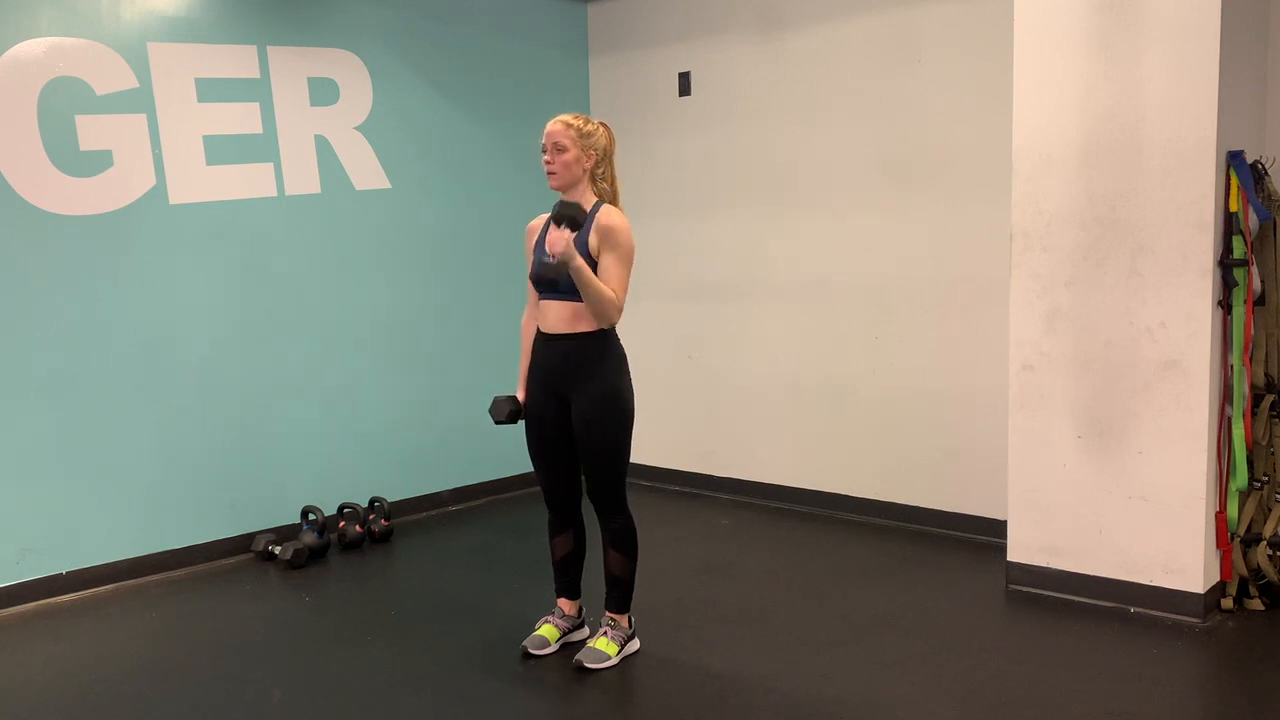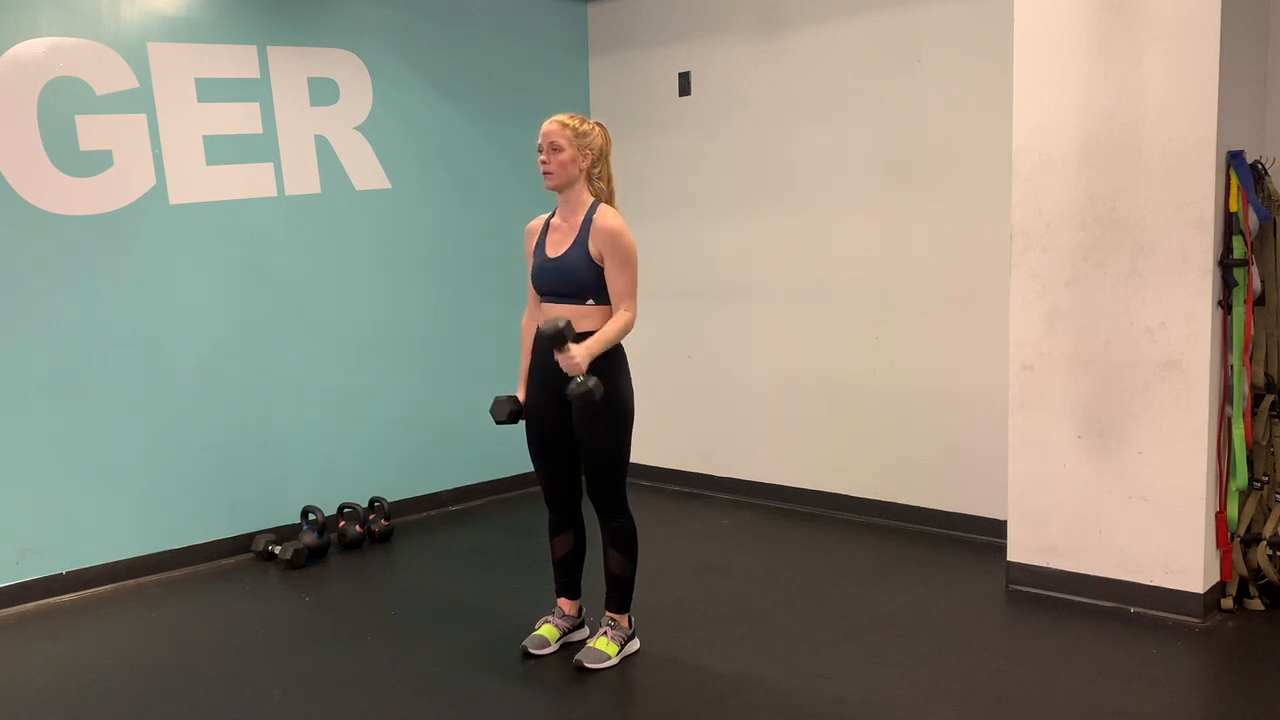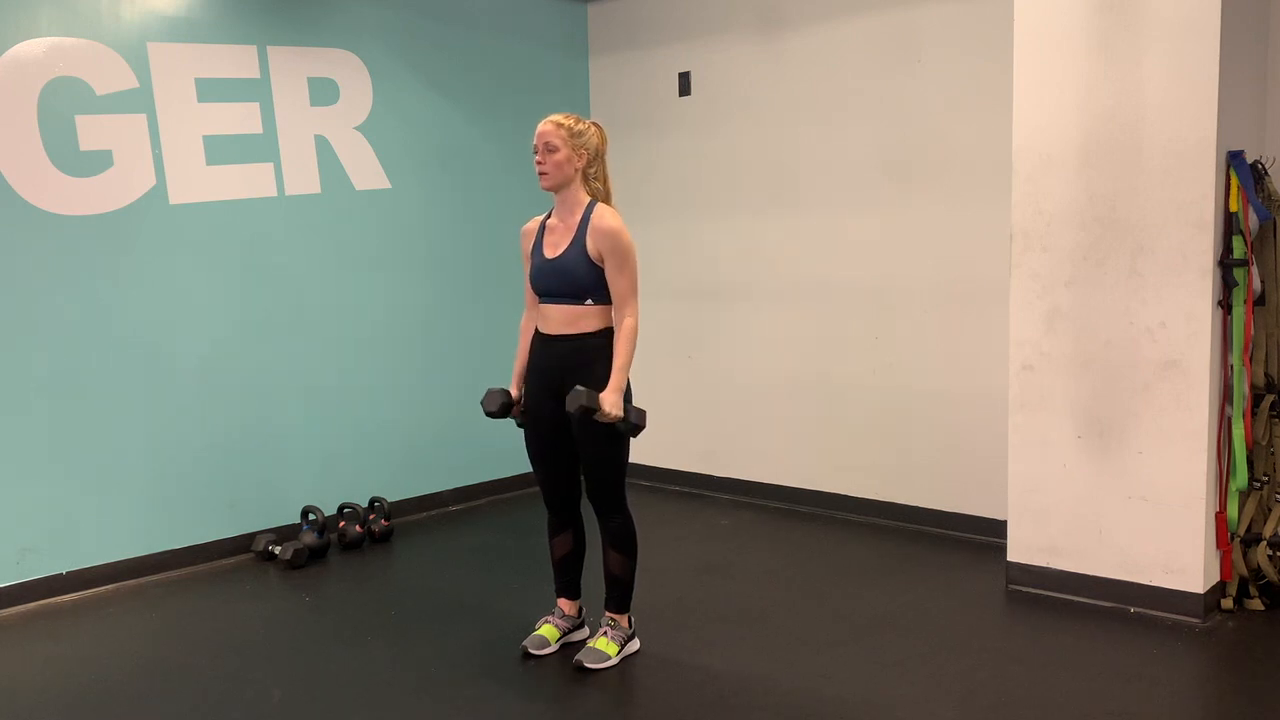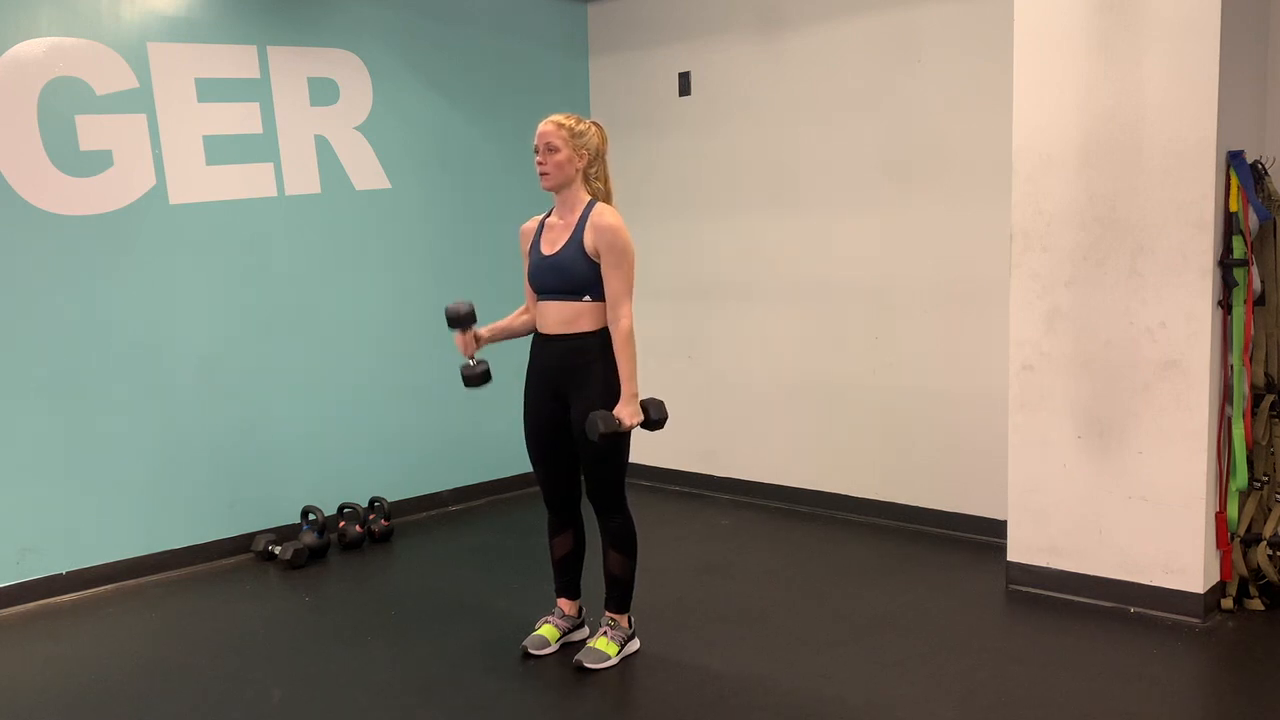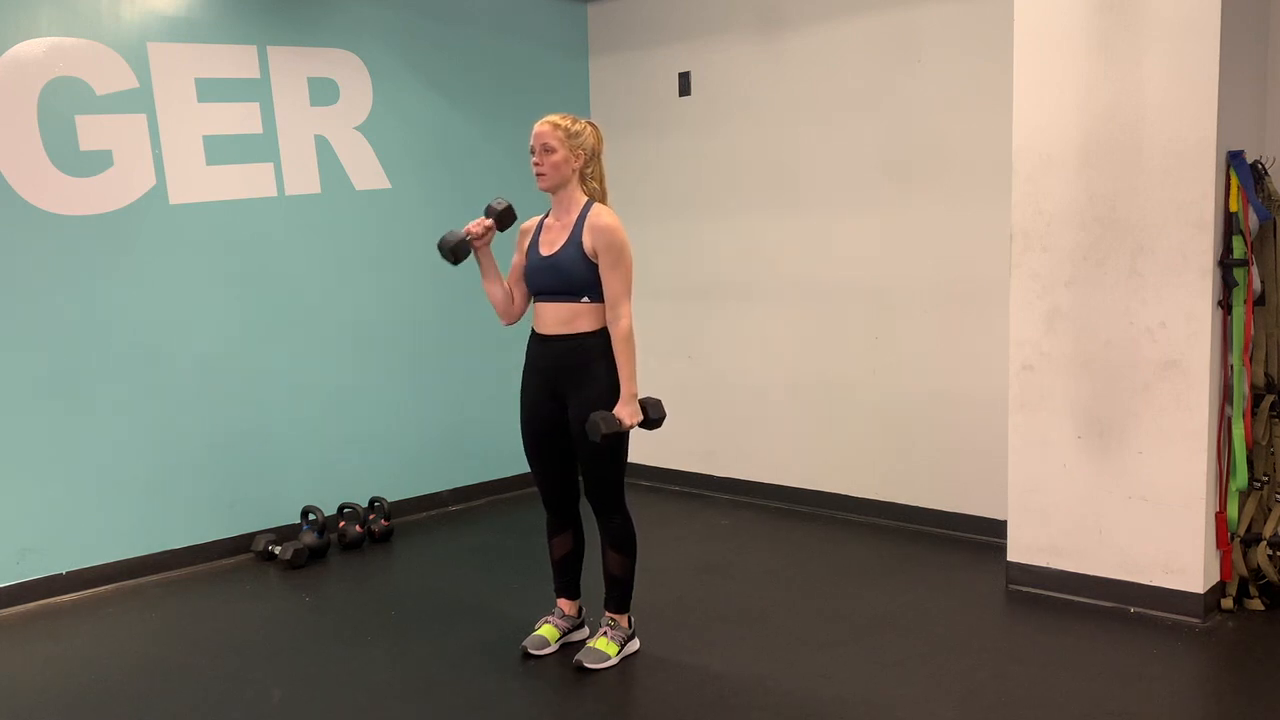
dt=0.4s
person 1, frame 1
left shoulder: (609, 223)
right shoulder: (538, 227)
left elbow: (610, 312)
left wrist: (575, 261)
right wrist: (522, 381)
left hip: (596, 368)
right hip: (547, 369)
left knee: (607, 499)
right knee: (558, 498)
left ankle: (619, 623)
right ankle: (567, 611)
person 1, frame 2
left shoulder: (608, 225)
right shoulder: (537, 229)
left elbow: (626, 313)
left wrist: (587, 351)
right wrist: (524, 381)
left hip: (597, 373)
right hip: (547, 373)
left knee: (607, 500)
right knee: (558, 499)
left ankle: (619, 624)
right ankle: (567, 610)
person 1, frame 3
left shoulder: (605, 225)
right shoulder: (532, 231)
left elbow: (627, 315)
left wrist: (615, 387)
right wrist: (517, 379)
left hip: (592, 367)
right hip: (545, 370)
left knee: (607, 500)
right knee: (557, 499)
left ankle: (620, 623)
right ankle: (567, 611)
person 1, frame 4
left shoulder: (604, 224)
right shoulder: (532, 230)
left elbow: (621, 316)
left wrist: (628, 394)
right wrist: (484, 334)
left hip: (593, 367)
right hip: (544, 369)
left knee: (607, 500)
right knee: (557, 499)
left ankle: (619, 623)
right ankle: (567, 610)
person 1, frame 5
left shoulder: (602, 224)
right shoulder: (529, 230)
left elbow: (620, 315)
right elbow: (511, 310)
left wrist: (628, 394)
right wrist: (483, 255)
left hip: (590, 368)
right hip: (540, 368)
left knee: (605, 499)
right knee: (555, 499)
left ankle: (619, 623)
right ankle: (566, 611)
